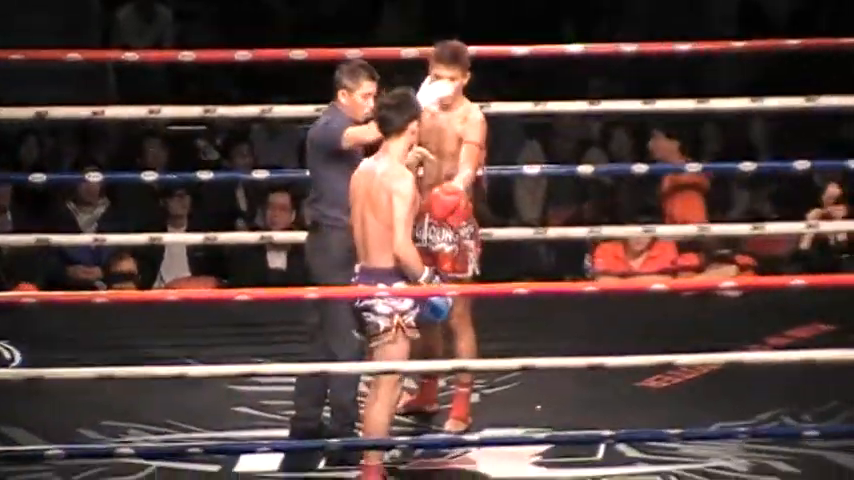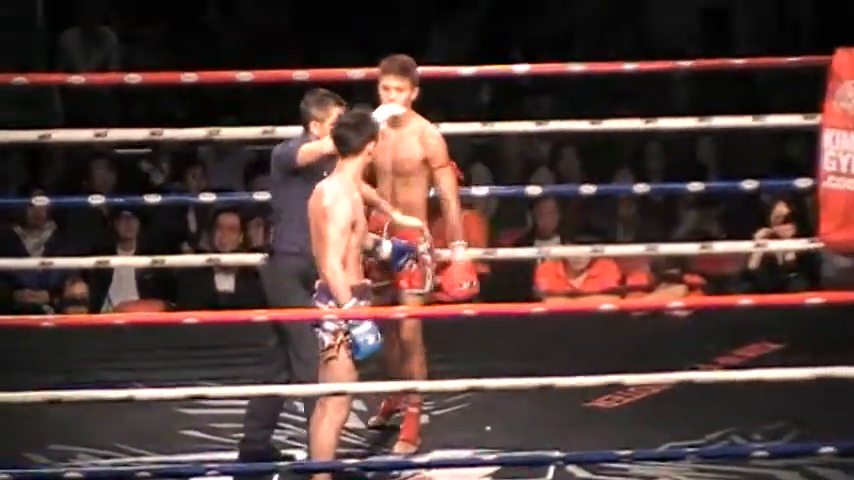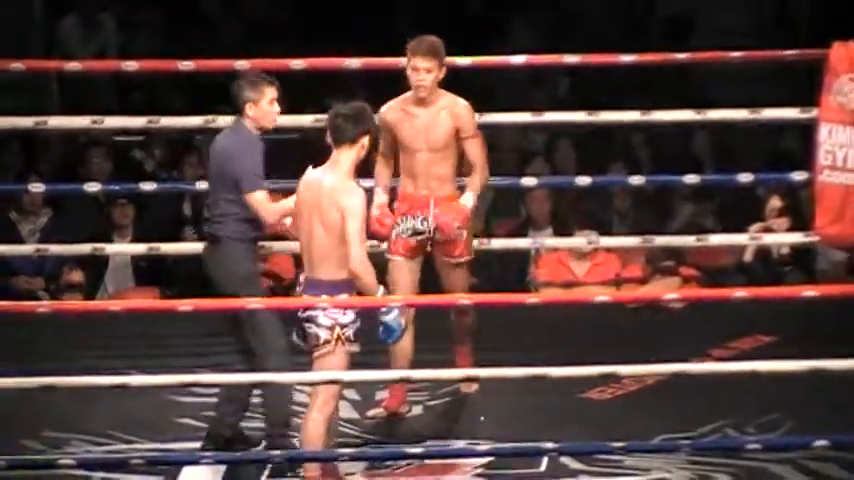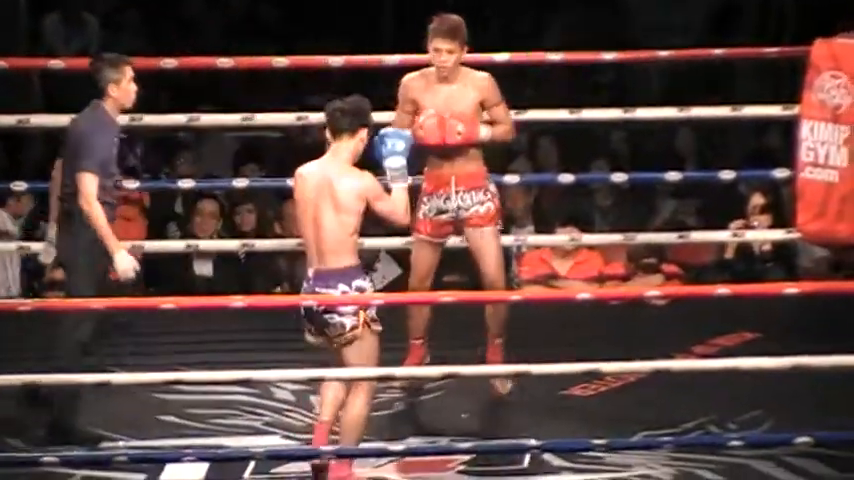
dt=0.7s
person 1, frame 1
left shoulder: (348, 130)
right shoulder: (326, 129)
right elbow: (367, 135)
left hip: (343, 240)
right hip: (332, 241)
left knee: (327, 336)
right knee: (345, 340)
left ankle: (307, 422)
right ankle: (343, 437)
person 1, frame 2
left shoulder: (330, 161)
right shoulder: (285, 155)
left elbow: (355, 185)
right elbow: (321, 149)
left wrist: (395, 216)
left hip: (302, 268)
right hip: (287, 270)
left knee: (283, 359)
right knee: (311, 362)
left ankle: (255, 442)
person 1, frame 3
left shoulder: (231, 139)
right shoulder: (242, 149)
right elbow: (268, 215)
left wrist: (285, 214)
left hip: (225, 251)
right hip: (233, 256)
left knee: (255, 347)
right knee: (273, 346)
left ankle: (223, 429)
right ankle: (280, 439)
person 1, frame 4
left shoulder: (90, 120)
right shoulder: (99, 130)
left elbow: (60, 171)
right elbow: (88, 199)
left wrist: (58, 223)
right wrist: (117, 251)
left hip: (72, 230)
right hip: (84, 235)
left knee: (73, 323)
right knee: (77, 327)
right ankle: (62, 421)
person 2, frame 1
left shoulder: (472, 119)
right shoulder: (423, 113)
left elbow: (467, 166)
left wrist: (457, 186)
left hip: (455, 225)
right hip: (422, 220)
left knee: (458, 317)
left ankle: (462, 404)
right ankle: (427, 392)
person 2, frame 2
left shoulder: (428, 136)
right shoulder: (373, 130)
left elbow: (450, 199)
left wrist: (459, 252)
left hip: (412, 240)
right hip: (377, 235)
left knee: (410, 334)
right knee: (384, 326)
left ankle: (411, 423)
right ankle: (397, 396)
person 2, frame 3
left shoulder: (458, 109)
right shoulder: (390, 113)
left elbow: (480, 167)
left wrist: (466, 205)
right wrist: (379, 199)
left hip: (447, 212)
right hip: (406, 211)
left knee: (460, 299)
right knee: (400, 308)
left ankle: (463, 363)
right ankle: (396, 395)
person 2, frame 4
left shoulder: (481, 82)
right shoulder: (412, 83)
left elbow: (507, 128)
right elbow: (398, 132)
left wrist: (474, 133)
right wrist: (418, 134)
left hip: (474, 188)
right hip: (434, 188)
left knee: (494, 282)
right knee: (419, 283)
left ankle: (495, 356)
right ankle: (416, 357)
person 3, frame 1
left shoulder: (363, 170)
right shoulder: (401, 177)
right elbow: (402, 248)
right wrist: (430, 282)
left hip: (365, 281)
right hip: (390, 287)
left knee: (380, 385)
right knee: (387, 391)
person 3, frame 2
left shoulder: (325, 188)
right shoulder: (344, 196)
right elbow: (333, 267)
left wrist: (384, 247)
right wrist: (354, 317)
left hip: (330, 301)
right hip: (341, 306)
left knee: (327, 403)
right knee: (335, 407)
person 3, frame 3
left shoulder: (307, 182)
right shoulder: (350, 192)
right elbow: (357, 262)
right wrist: (384, 304)
left hip: (309, 291)
right hip: (333, 299)
left knee: (325, 394)
right knee: (323, 401)
person 3, frame 4
left shoulder: (303, 174)
right shoulder: (360, 180)
right elbow: (402, 216)
right wrist: (397, 167)
left hip: (315, 282)
right hip: (348, 286)
left knee: (340, 371)
right knee: (362, 385)
left ankle: (322, 439)
